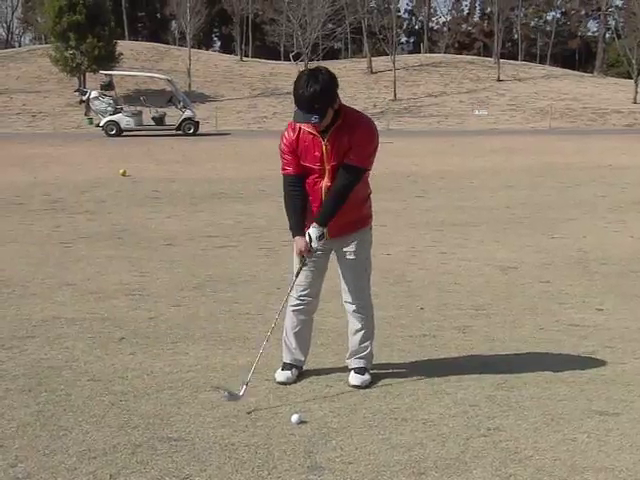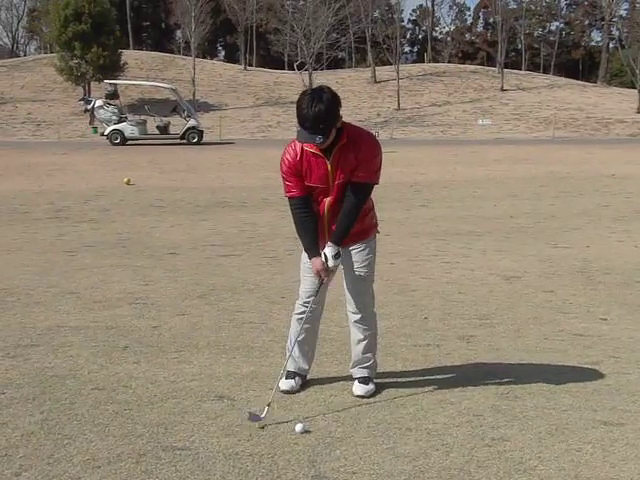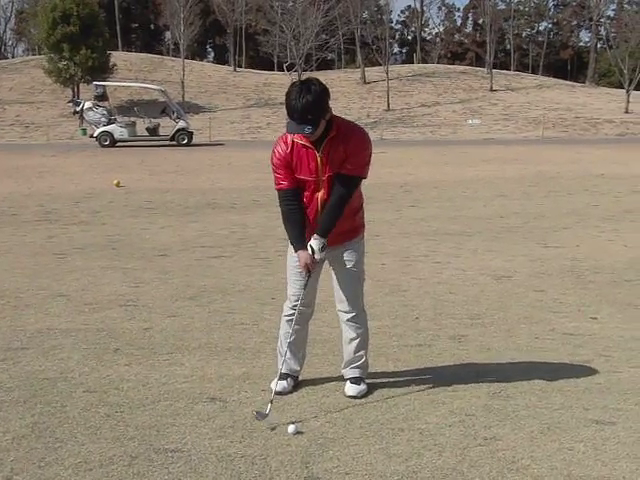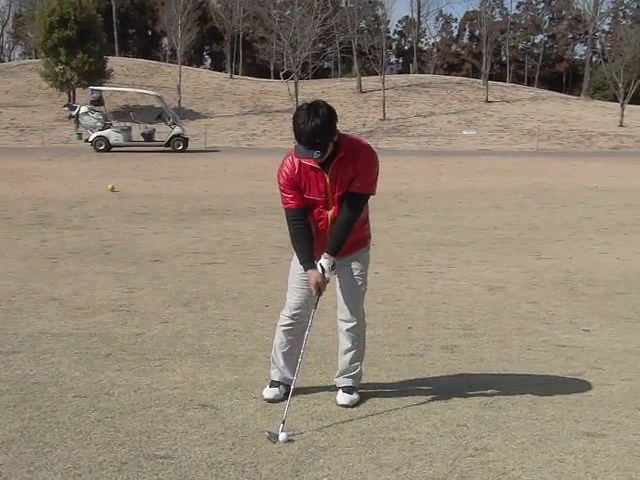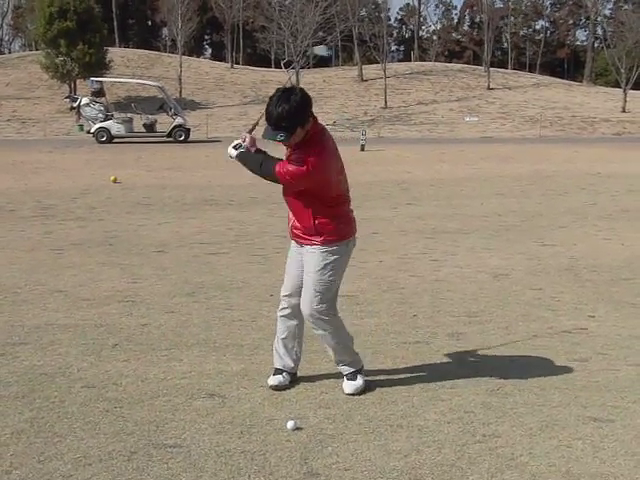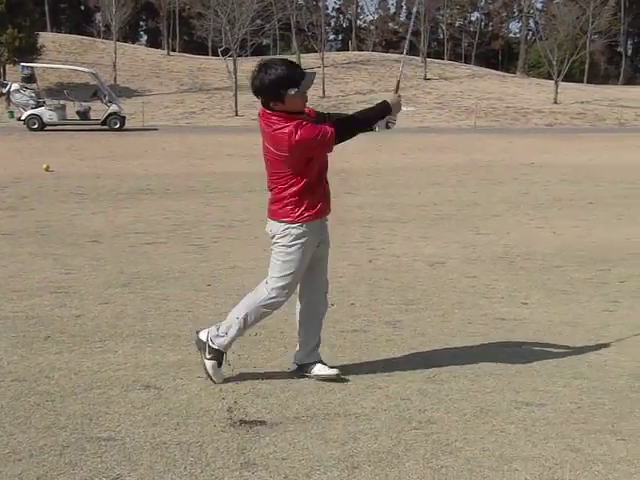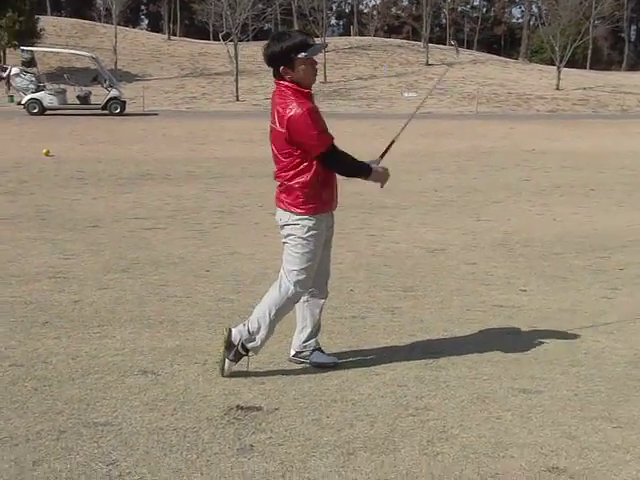
dt=0.7s
person 1, frame 1
left shoulder: (362, 128)
right shoulder: (292, 133)
left elbow: (347, 183)
right elbow: (293, 186)
left wrist: (320, 225)
right wrist: (298, 232)
left hip: (352, 228)
right hip: (309, 229)
left knee: (357, 298)
right knee: (301, 297)
left ankle: (360, 362)
right ankle: (292, 360)
person 1, frame 2
left shoulder: (365, 144)
right shoulder: (293, 154)
left elbow: (356, 200)
right elbow: (300, 207)
left wrist: (335, 246)
right wrist: (313, 254)
left hip: (357, 238)
right hip: (317, 240)
left knee: (361, 306)
right knee: (305, 305)
left ankle: (363, 371)
right ankle: (296, 368)
person 1, frame 3
left shoulder: (355, 138)
right shoulder: (284, 148)
left elbow: (343, 193)
right elbow: (289, 201)
left wrist: (320, 238)
right wrist: (299, 247)
left hip: (346, 237)
right hip: (304, 239)
left knee: (351, 307)
right knee: (296, 305)
left ankle: (355, 372)
right ankle: (288, 370)
person 1, frame 4
left shoulder: (363, 155)
right shoulder: (290, 167)
left elbow: (352, 212)
right elbow: (296, 220)
left wrist: (330, 257)
right wrist: (309, 265)
left hip: (351, 249)
right hip: (309, 250)
left knee: (351, 317)
right knee: (293, 314)
left ankle: (348, 381)
right ankle: (280, 378)
person 1, frame 5
left shoulder: (311, 161)
right shoulder: (302, 135)
left elbow: (271, 172)
right elbow: (280, 169)
left wrist: (244, 153)
right wrist: (253, 151)
left hip: (329, 241)
right hip: (303, 237)
left knee: (314, 308)
right knee: (289, 301)
left ankle: (351, 368)
right ankle: (285, 366)
person 1, frame 6
left shoulder: (275, 113)
right shoulder: (295, 135)
left elbow: (329, 122)
right elbow: (341, 132)
left wrist: (374, 115)
right wrist: (386, 109)
left hip: (312, 219)
right hip: (294, 223)
left knee: (315, 291)
right knee: (277, 289)
left ankle: (306, 359)
right ankle: (215, 338)
person 1, frame 7
left shoulder: (289, 98)
right shoulder: (297, 109)
left elbow: (322, 147)
right elbow: (329, 158)
left wrist: (362, 166)
right wrist: (370, 171)
left hip: (315, 208)
right hip: (304, 212)
left knee: (315, 282)
right knee: (294, 283)
left ankle: (305, 346)
right ankle: (243, 338)
